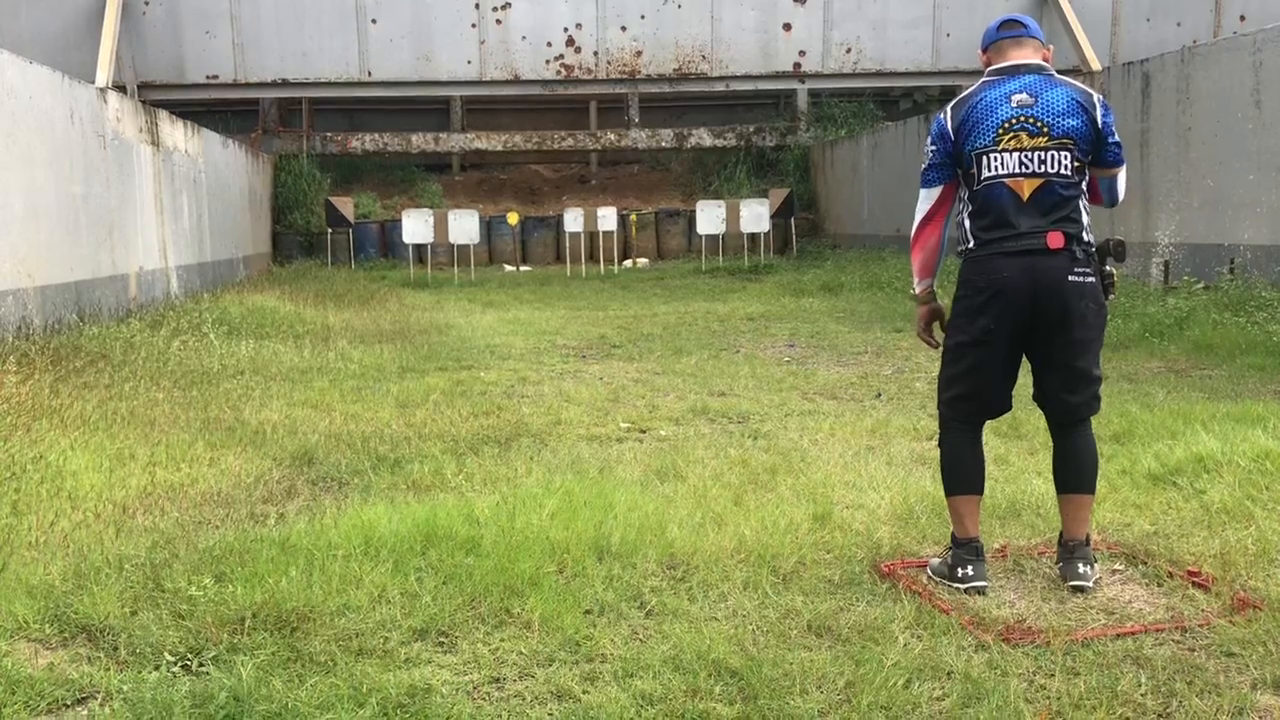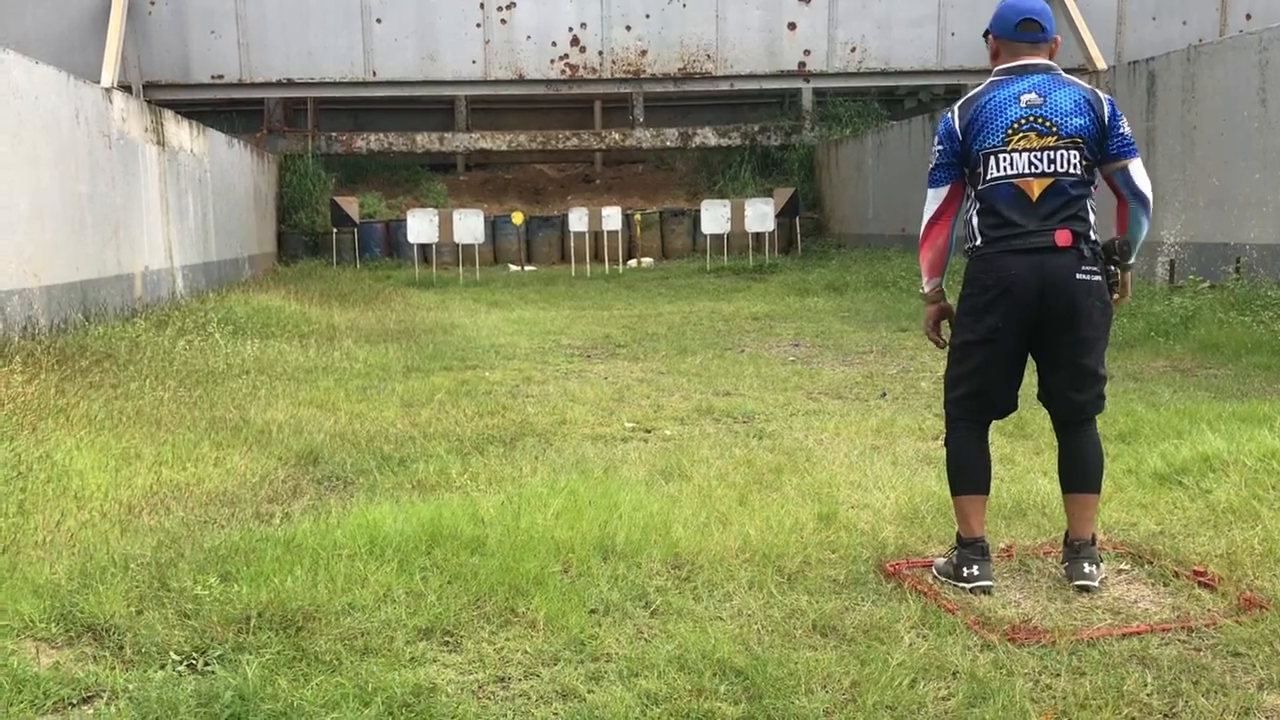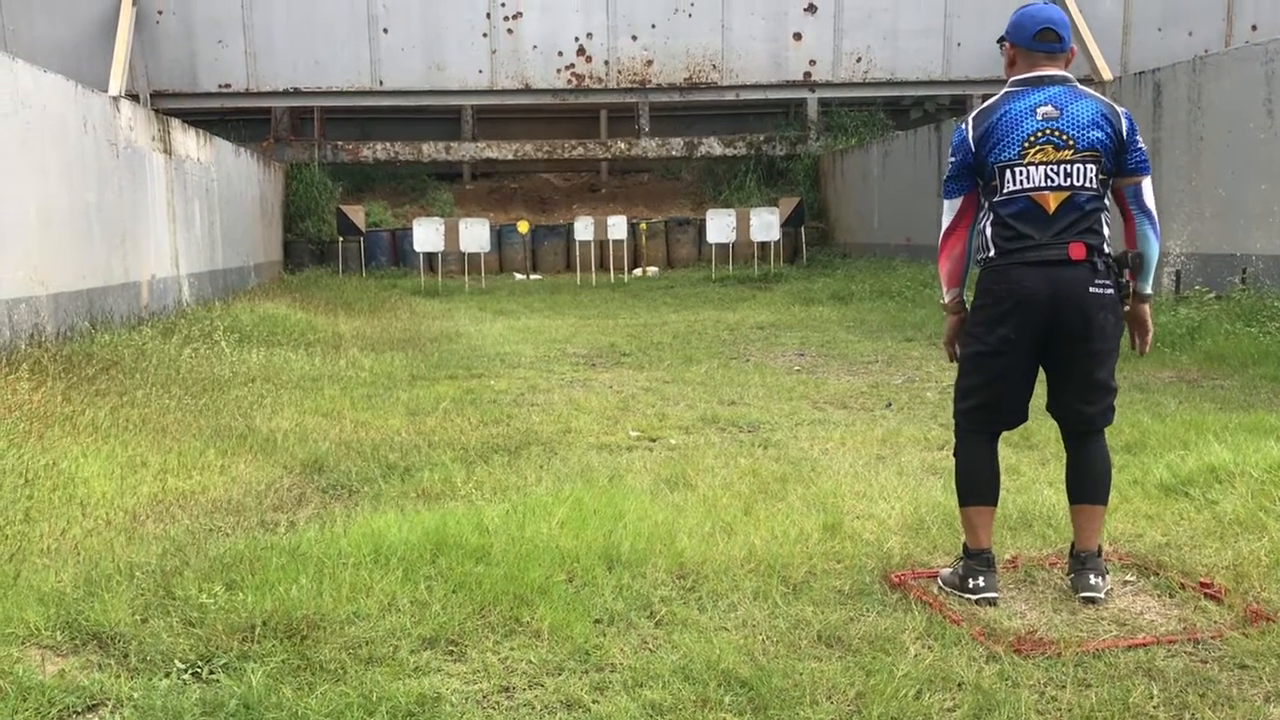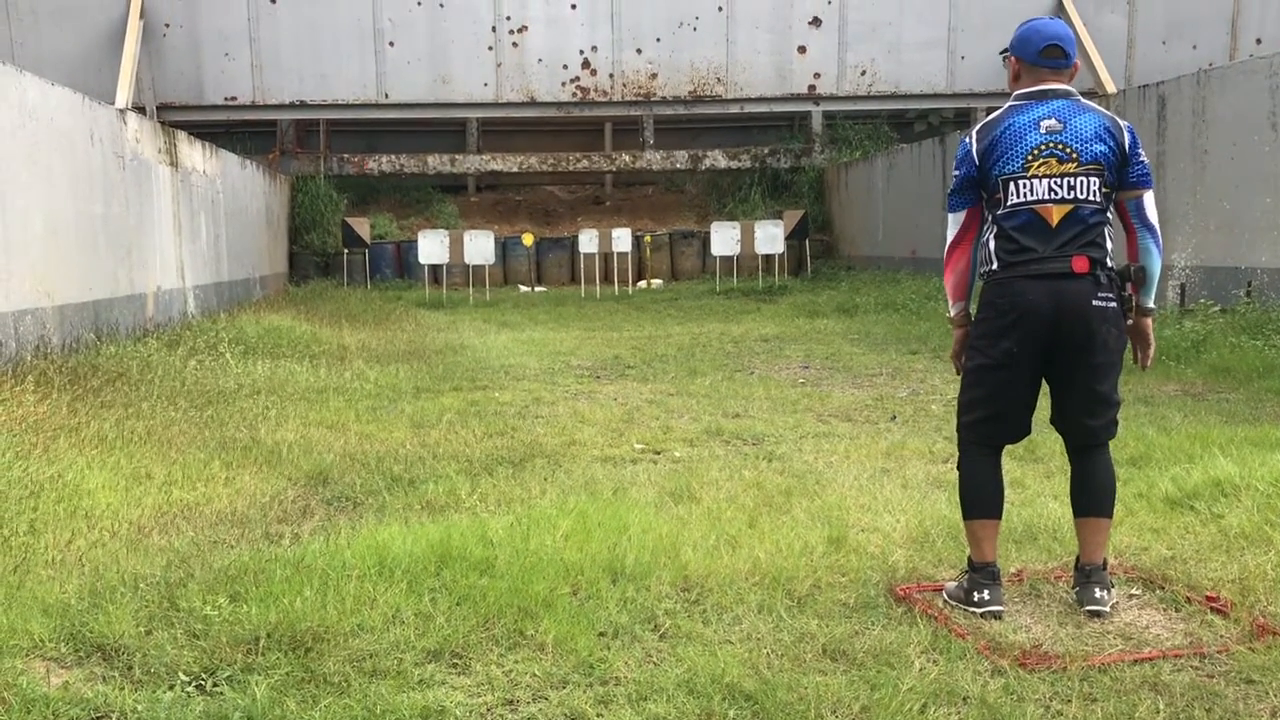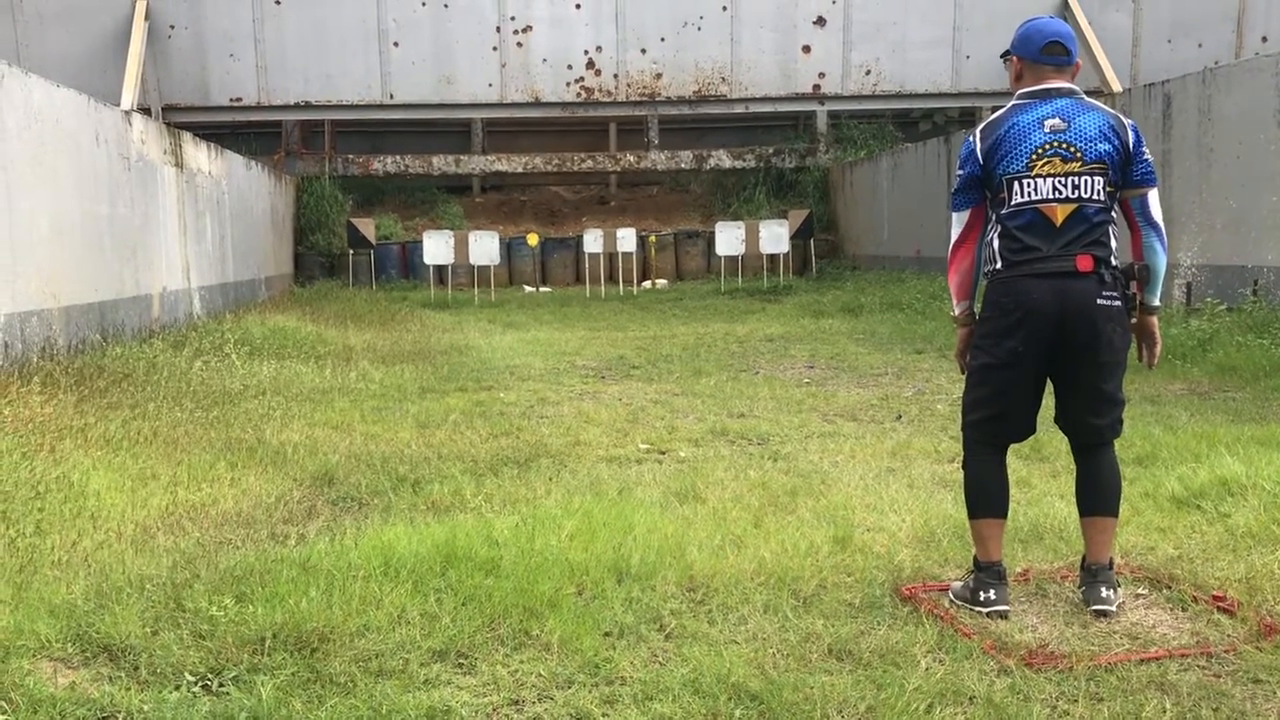
dt=0.7s
person 1, frame 1
left shoulder: (959, 113)
right shoulder: (1086, 102)
left elbow: (931, 210)
right elbow: (1110, 193)
left wrist: (924, 293)
left hip: (990, 277)
right hip: (1068, 274)
left knee: (960, 415)
right knee: (1072, 415)
left ankle: (966, 557)
right ankle: (1077, 555)
person 1, frame 2
left shoulder: (966, 111)
right shoulder: (1093, 102)
left elbow: (941, 210)
right elbow: (1138, 194)
left wrist: (933, 292)
right wrist: (1122, 263)
left hip: (996, 276)
right hip: (1075, 273)
left knee: (967, 414)
right knee: (1077, 415)
left ankle: (972, 556)
right ankle: (1082, 554)
person 1, frame 3
left shoulder: (981, 121)
right shoulder: (1110, 116)
left elbow: (957, 223)
right elbow: (1141, 212)
left wrist: (953, 306)
right wrist: (1140, 295)
left hip: (1008, 289)
right hip: (1087, 288)
left knee: (977, 426)
right knee: (1086, 427)
left ankle: (977, 568)
right ankle: (1088, 567)
person 1, frame 4
left shoulder: (985, 135)
right shoulder: (1114, 130)
left elbow: (962, 236)
right elbow: (1144, 227)
left wrist: (960, 319)
right wrist: (1142, 309)
left hip: (1010, 302)
right hip: (1091, 300)
left knee: (980, 439)
right knee: (1090, 440)
left ankle: (983, 581)
right ankle: (1094, 580)
person 1, frame 5
left shoulder: (989, 134)
right shoulder: (1117, 128)
left elbow: (966, 235)
right elbow: (1148, 224)
left wrist: (964, 317)
right wrist: (1148, 307)
left hip: (1015, 300)
right hip: (1095, 298)
left knee: (985, 437)
right knee: (1095, 438)
left ankle: (989, 580)
right ankle: (1100, 579)
